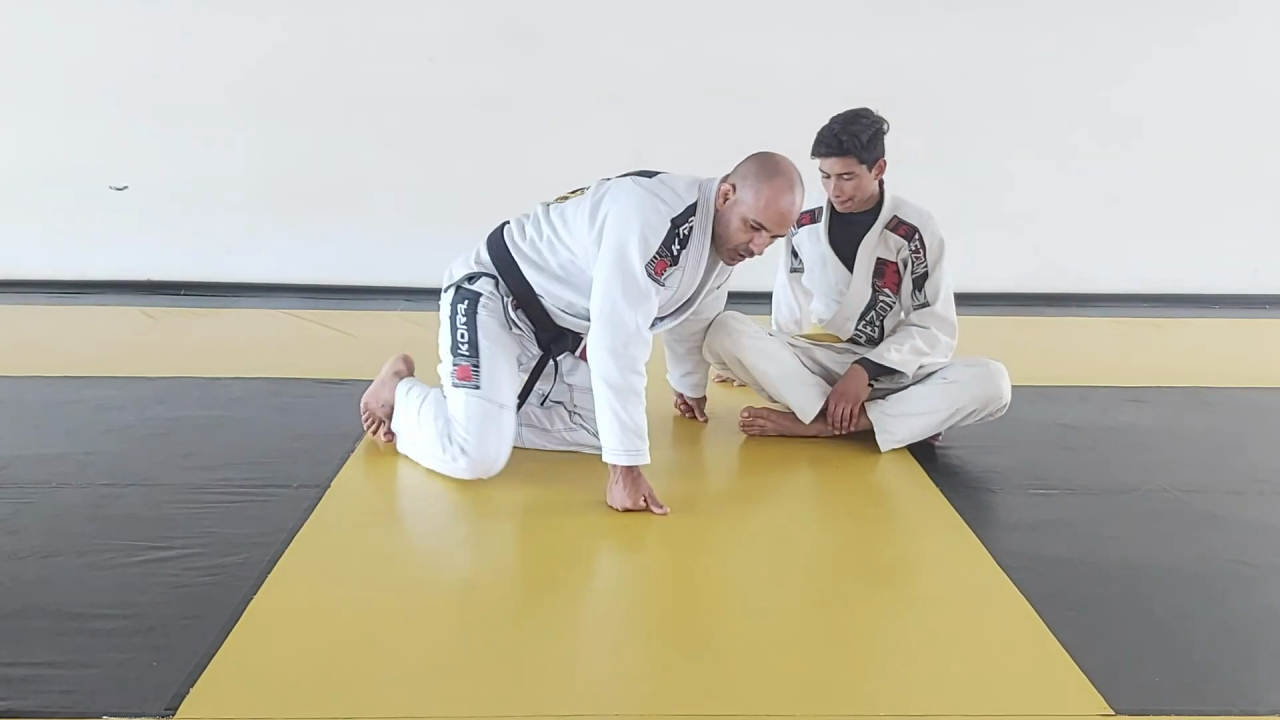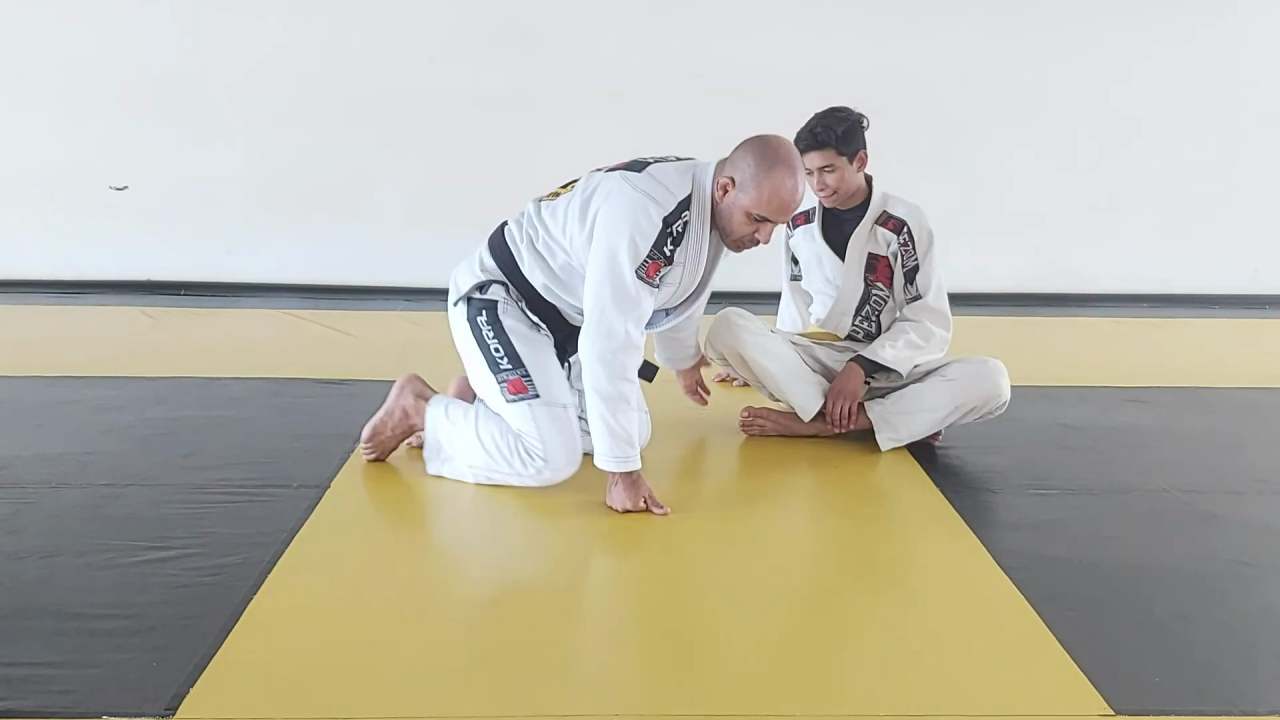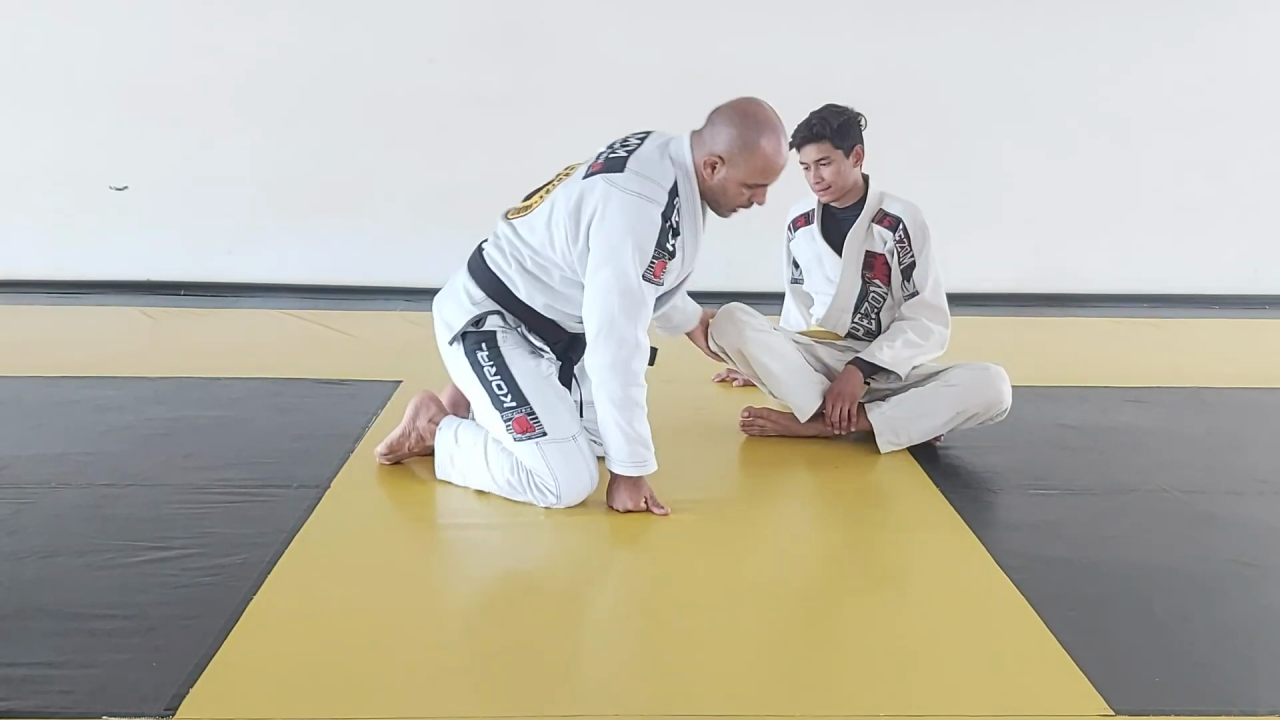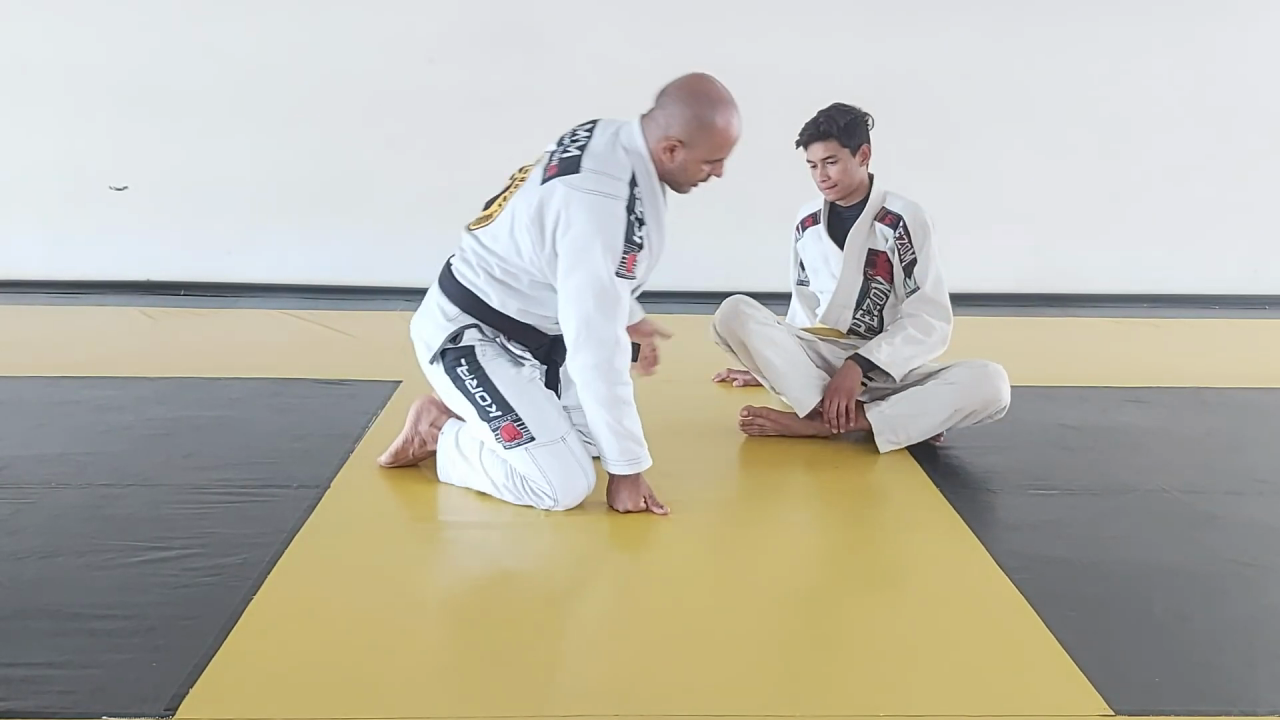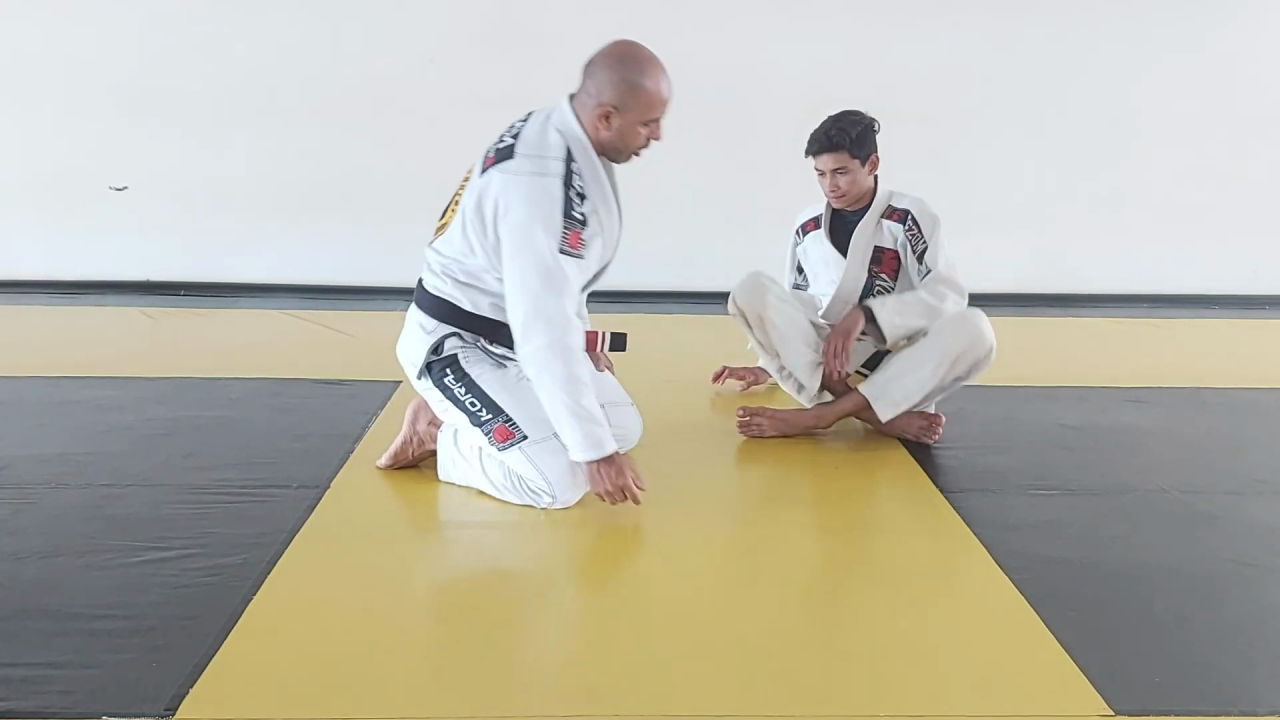
dt=0.2s
person 1, frame 1
left shoulder: (725, 236)
right shoulder: (650, 214)
left elbow: (690, 316)
right elbow: (617, 345)
left wrist: (691, 385)
right wrist: (626, 469)
left hip: (561, 326)
right hip: (494, 296)
left knee: (605, 426)
right knee: (477, 455)
left ankle: (480, 404)
right ankle: (401, 387)
person 1, frame 2
left shoulder: (721, 212)
right shoulder: (644, 210)
left elbow: (680, 294)
right elbow: (610, 346)
left wrist: (684, 360)
right wrist: (623, 471)
left hip: (562, 318)
right hip: (499, 297)
left knee: (633, 432)
right knee: (551, 457)
left ankle: (476, 400)
right ankle: (419, 408)
person 1, frame 3
left shoulder: (667, 156)
right shoulder: (636, 205)
right elbow: (616, 351)
left wrist: (687, 319)
right wrist: (628, 472)
left hip: (547, 321)
right hip: (487, 321)
left knee: (609, 434)
right knee: (565, 483)
left ankle: (470, 406)
right ankle: (435, 426)
person 1, frame 4
left shoulder: (614, 141)
right shoulder: (600, 200)
right elbow: (596, 348)
left wrist: (628, 318)
right wrist: (626, 470)
left hip: (527, 330)
right hip: (470, 338)
left knee: (602, 436)
right knee: (563, 486)
left ankle: (460, 407)
right ankle: (440, 433)
person 1, frame 5
left shoulder: (560, 132)
right shoulder: (539, 182)
right elbow: (544, 331)
left wrist: (580, 337)
right wrist: (594, 451)
left hip: (513, 337)
right hip: (458, 345)
left knee: (622, 430)
right knee: (556, 481)
left ankle: (457, 418)
right ankle: (437, 432)
person 2, frame 1
left shoulder: (915, 228)
right shoulder: (804, 218)
left elbow: (933, 329)
left wrist: (865, 371)
right wrist: (766, 360)
left hip: (889, 367)
right hip: (822, 358)
left knee: (991, 383)
right knee: (724, 332)
left ankle: (821, 423)
person 2, frame 2
left shoulder: (904, 223)
right shoulder: (799, 220)
left elbow: (929, 324)
left wrist: (861, 368)
right wrist: (770, 363)
left hip: (888, 366)
right hip: (820, 358)
left knee: (990, 380)
right knee: (726, 327)
left ankle: (821, 423)
person 2, frame 3
left shoulder: (901, 221)
right shoulder: (799, 221)
left elbow: (927, 323)
left wrist: (860, 370)
right wrist: (771, 363)
left hip: (888, 366)
right hip: (819, 358)
left knee: (992, 388)
right knee: (729, 322)
left ankle: (820, 423)
right ankle: (868, 419)
person 2, frame 4
left shoulder: (904, 218)
right shoulder: (808, 222)
left elbow: (929, 320)
left wrist: (858, 366)
right wrist: (773, 363)
left hip: (890, 367)
right hip: (821, 356)
left knee: (990, 386)
right knee: (734, 312)
left ankle: (821, 423)
person 2, frame 5
left shoulder: (910, 216)
right shoulder: (807, 226)
left elbow: (948, 294)
left wrist: (866, 313)
right wrist: (770, 365)
left hip: (891, 361)
right hip: (819, 358)
left knee: (974, 330)
right knee: (753, 287)
left ankle: (825, 414)
